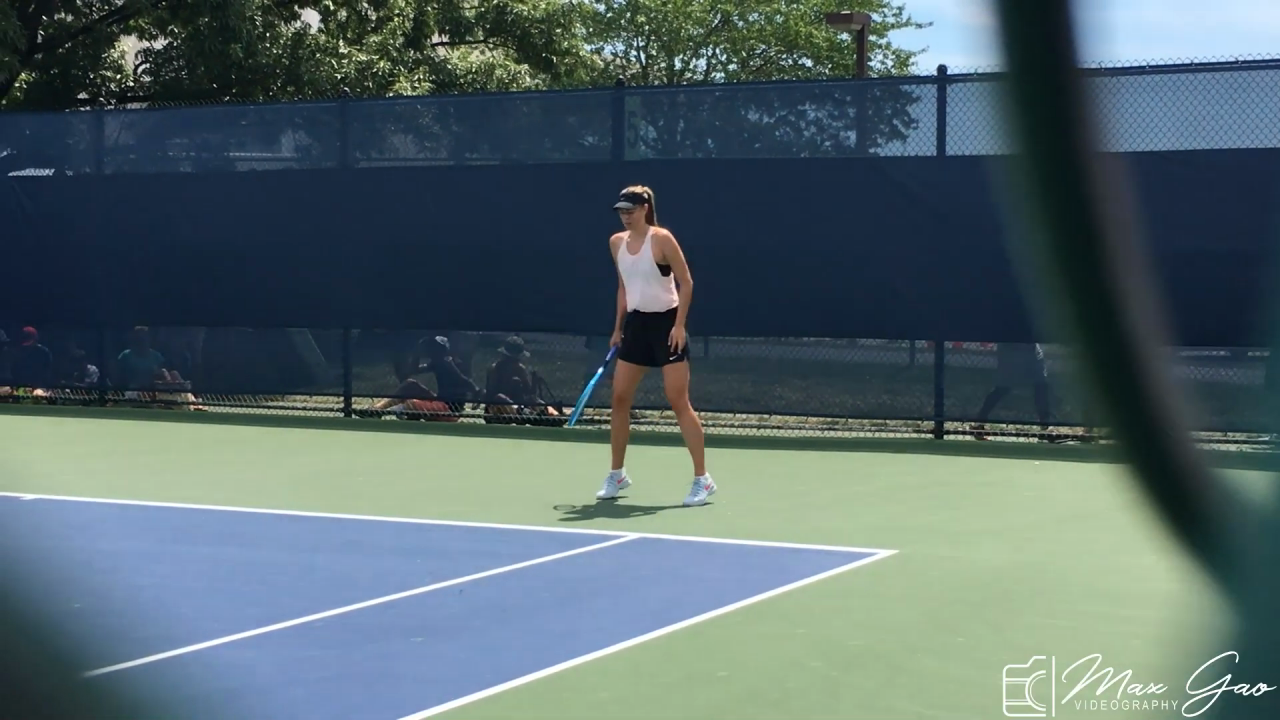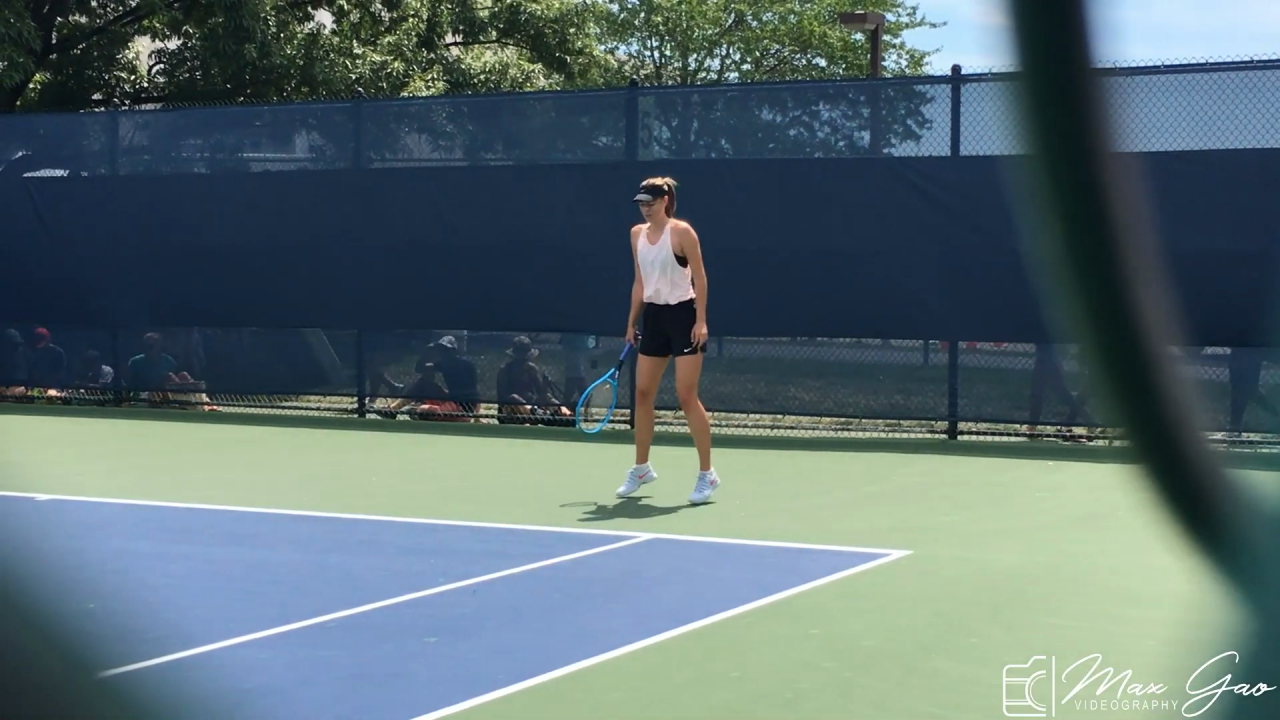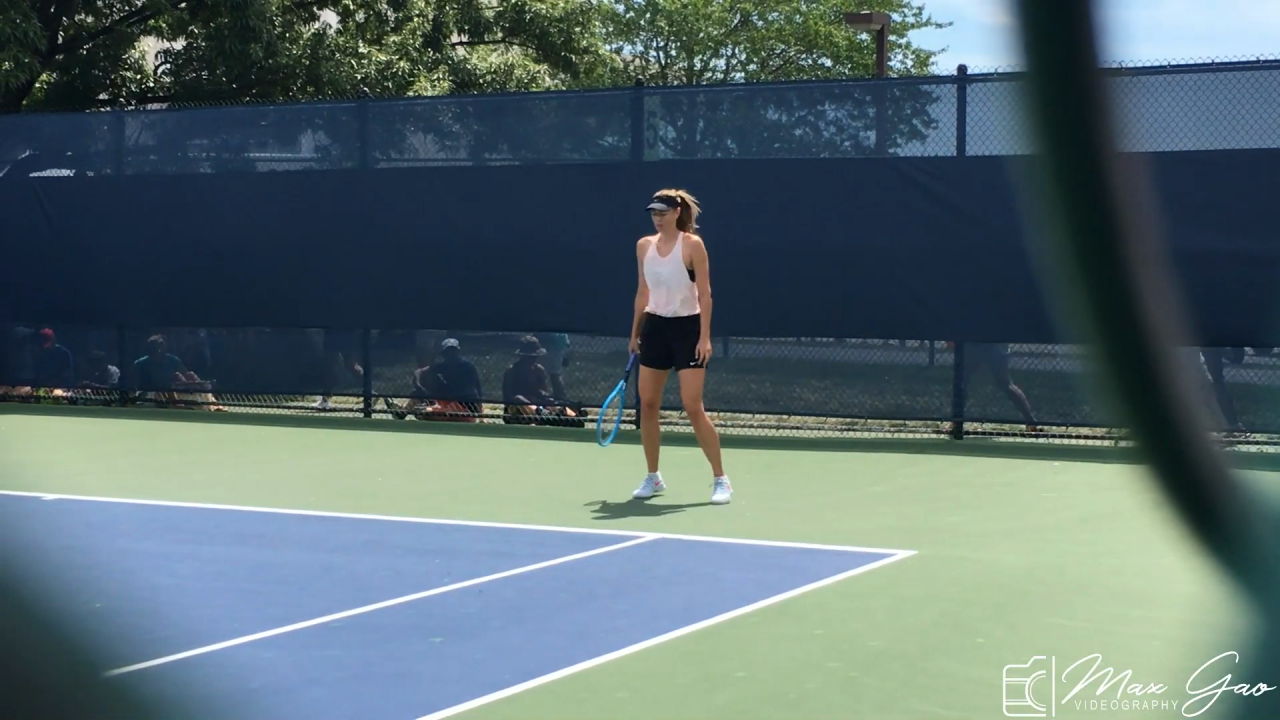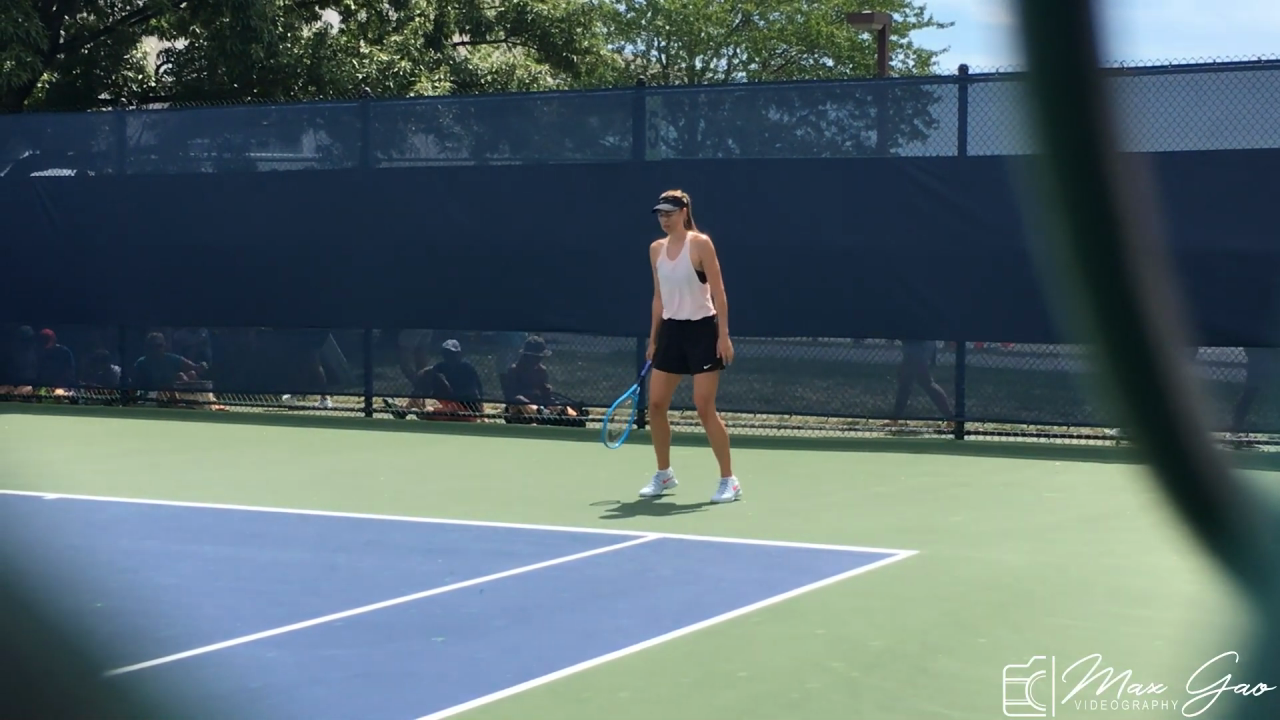
dt=0.5s
person 1, frame 1
left shoulder: (662, 239)
right shoulder: (617, 242)
left elbow: (686, 283)
left wrist: (680, 325)
right wrist: (618, 328)
left hip: (666, 321)
right hip: (636, 324)
left knee: (678, 402)
right knee: (619, 399)
left ankle: (703, 480)
right ankle: (617, 474)
person 1, frame 2
left shoulder: (682, 231)
right shoulder: (637, 234)
left elbow: (700, 278)
left wrist: (701, 320)
right wrist: (631, 322)
left hip: (682, 315)
right hip: (653, 315)
left knee: (687, 397)
right knee: (643, 394)
left ankle: (707, 474)
right ankle: (641, 468)
person 1, frame 3
left shoulder: (692, 243)
right shoulder: (644, 245)
left elbow: (705, 292)
left wrist: (705, 336)
right wrist: (634, 333)
left hip: (687, 328)
right hip: (655, 328)
left knee: (693, 409)
right knee: (647, 406)
left ankle: (721, 479)
right ankle: (653, 477)
person 1, frame 4
left shoulder: (700, 243)
right shoulder: (656, 249)
left elbow: (718, 292)
left wrist: (724, 335)
right wrist: (652, 339)
left hip: (702, 330)
right hip: (672, 332)
left knee: (705, 410)
right knee: (656, 405)
left ankle: (729, 480)
right ankle: (664, 473)
